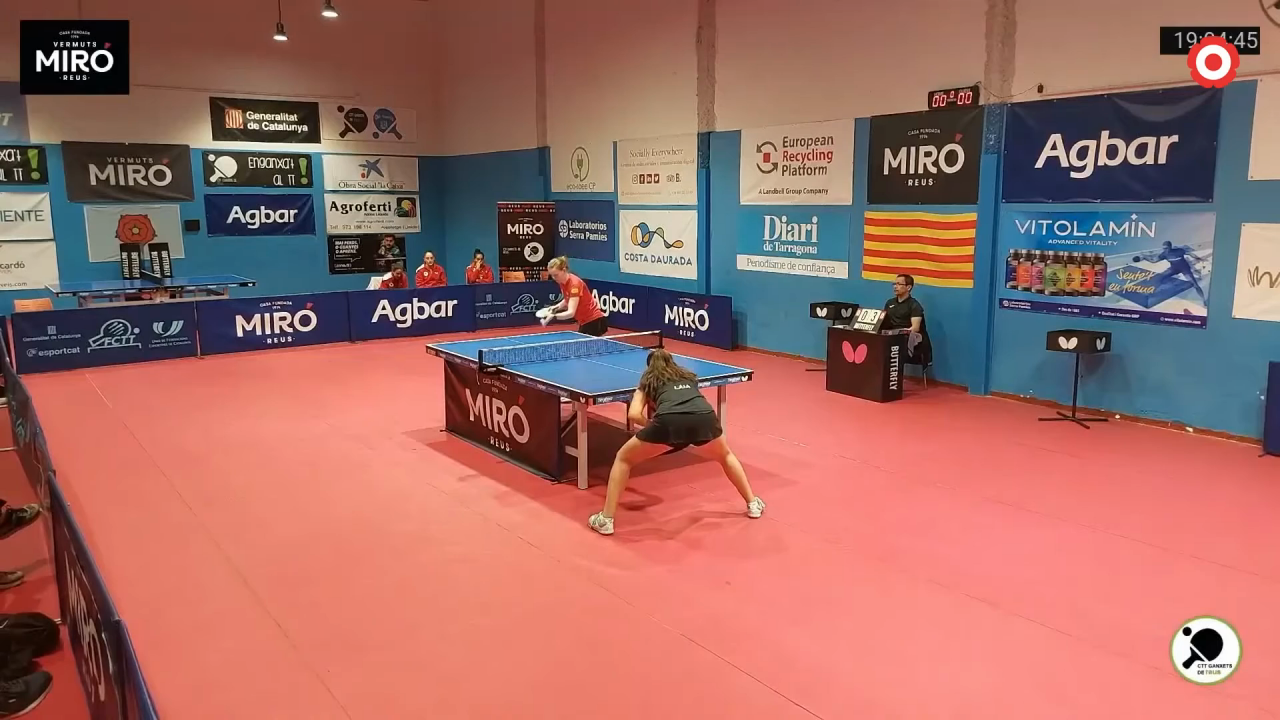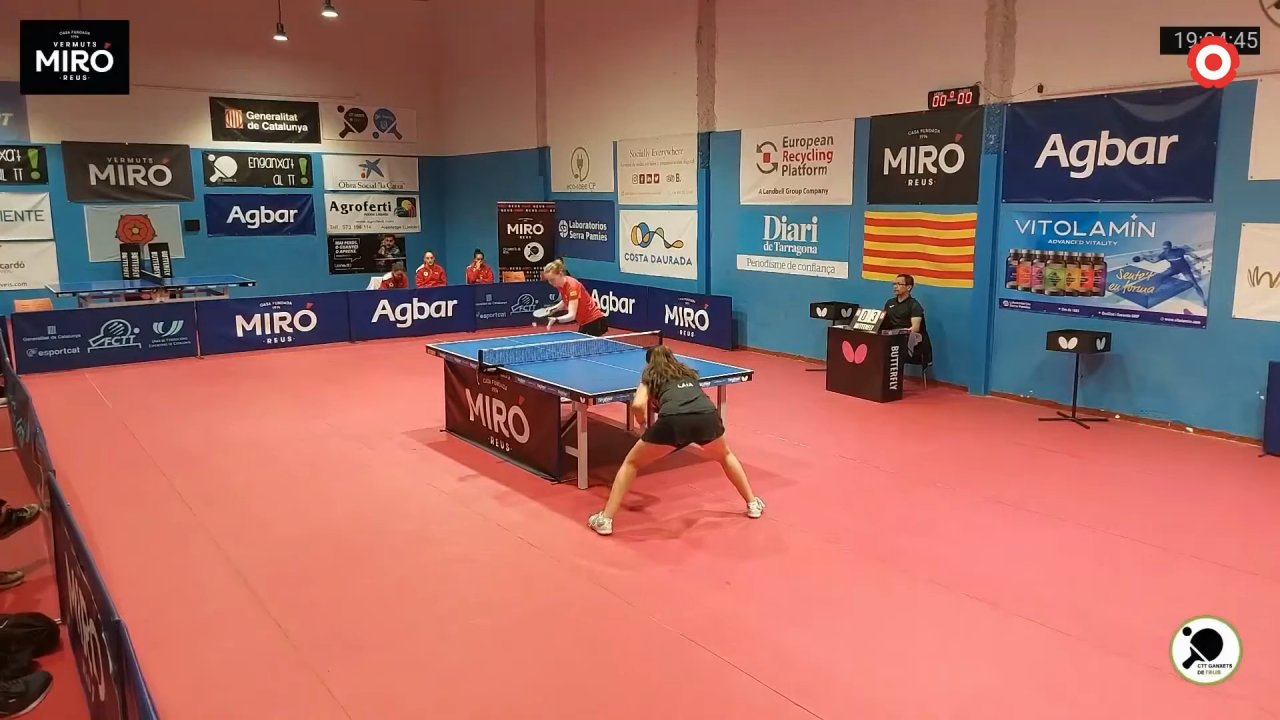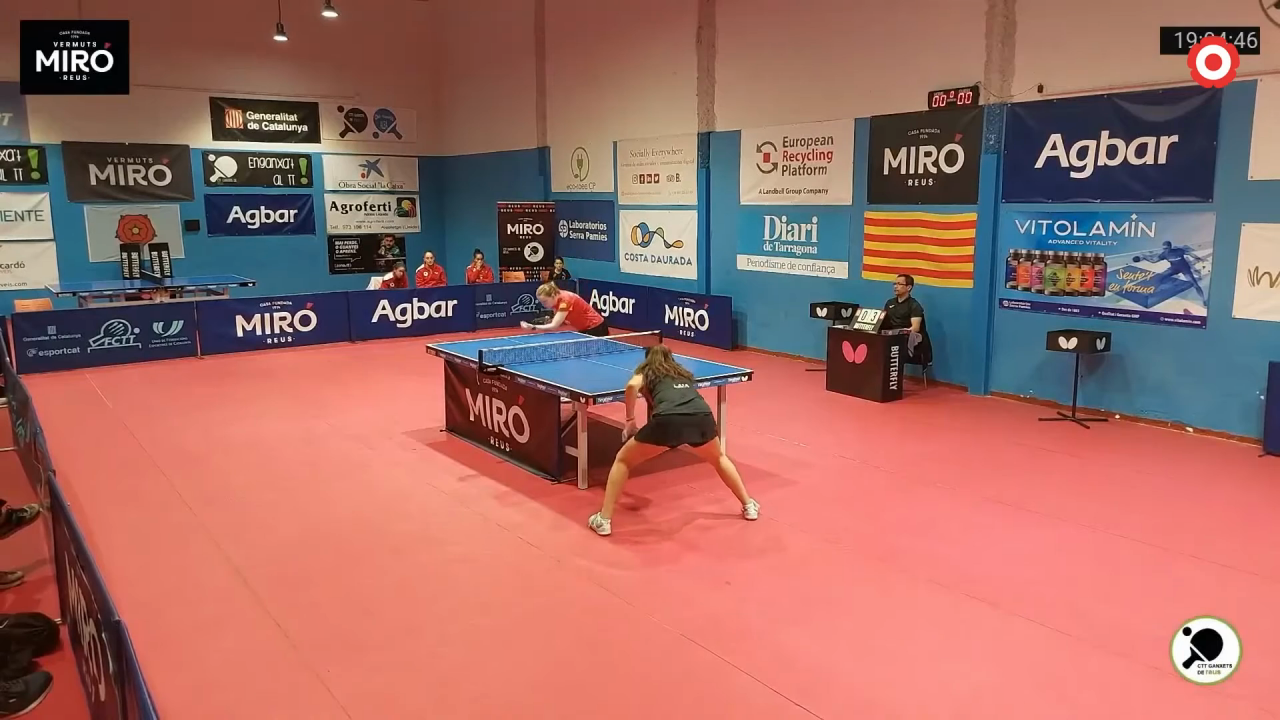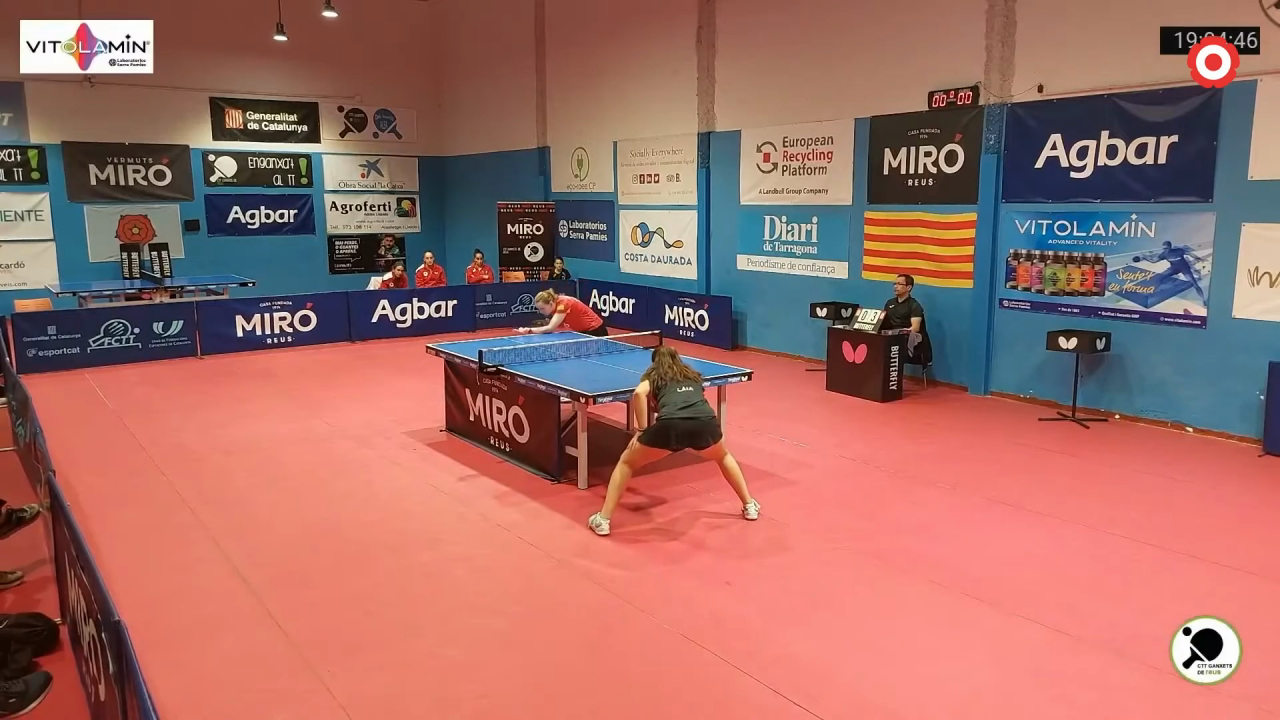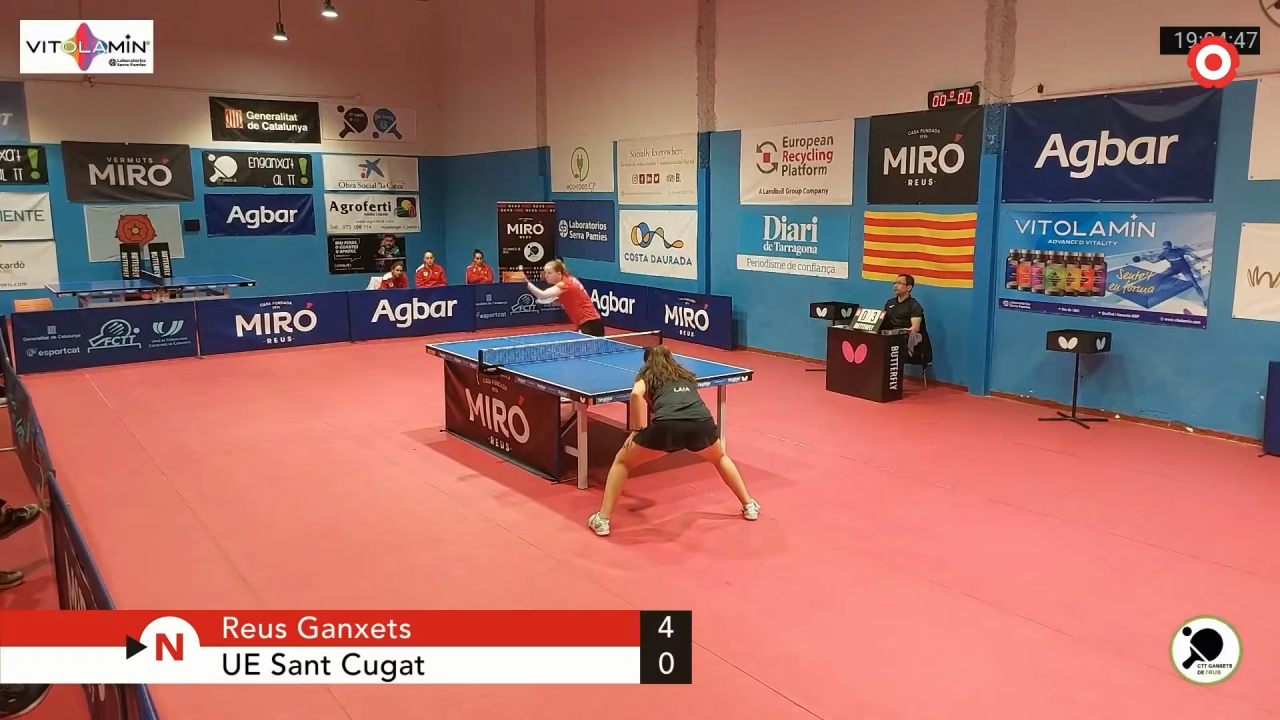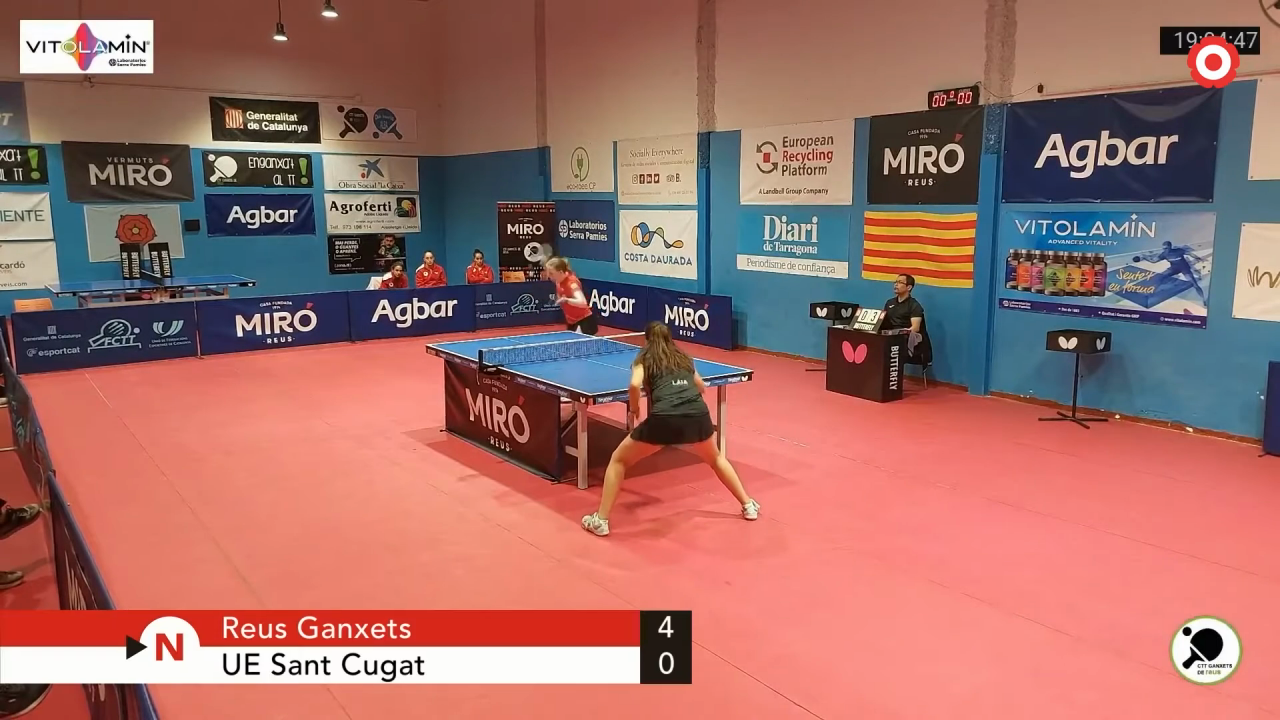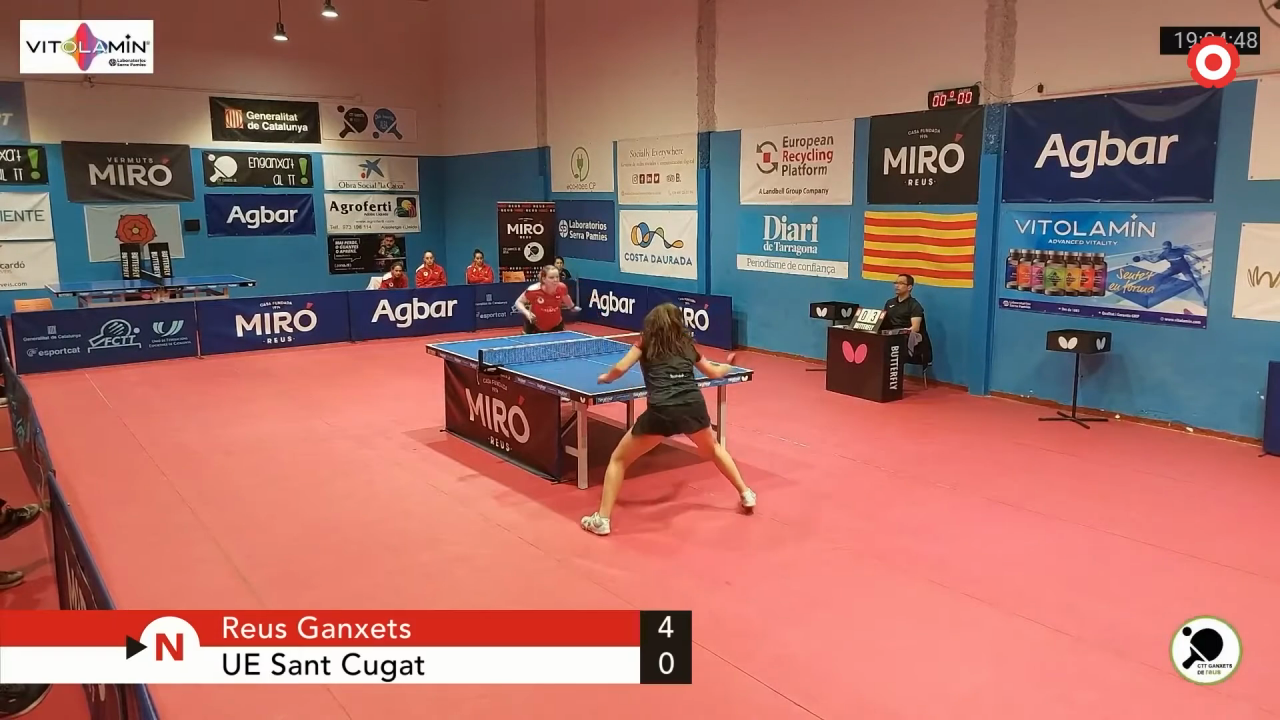
dt=0.5s
person 1, frame 1
left shoulder: (649, 380)
right shoulder: (688, 376)
left elbow: (634, 415)
left wrist: (652, 424)
left hip: (670, 420)
right hip: (703, 417)
left knee: (623, 459)
right knee: (725, 455)
left ankle: (606, 519)
right ankle: (752, 504)
person 1, frame 2
left shoulder: (650, 375)
right shoulder: (688, 372)
left elbow: (638, 404)
left wrist: (642, 422)
left hip: (673, 420)
right hip: (707, 416)
left knee: (631, 463)
right knee: (725, 456)
left ankle: (605, 519)
right ankle: (752, 503)
person 1, frame 3
left shoulder: (646, 371)
right shoulder: (683, 373)
left elbow: (632, 385)
left wrist: (630, 420)
left hip: (668, 420)
right hip: (702, 417)
left knee: (623, 460)
right knee: (718, 459)
left ankle: (604, 520)
right ankle: (748, 505)
person 1, frame 4
left shoulder: (653, 375)
right shoulder: (693, 376)
left elbow: (639, 393)
left wrist: (641, 430)
left hip: (671, 424)
right hip: (705, 422)
left knee: (627, 463)
right knee: (723, 457)
left ankle: (603, 519)
right ankle: (749, 505)
person 1, frame 5
left shoulder: (647, 375)
right shoulder: (686, 375)
left elbow: (636, 394)
left wrist: (637, 430)
left hip: (667, 426)
right hip: (701, 423)
left knee: (622, 461)
right knee: (720, 458)
left ankle: (603, 520)
right ankle: (748, 505)
person 1, frame 6
left shoulder: (644, 360)
right shoulder: (684, 359)
left elbow: (635, 385)
right elbow: (702, 390)
left wrist: (634, 411)
left hip: (664, 419)
right hip: (698, 415)
left knee: (618, 460)
right knee: (715, 458)
left ankle: (601, 520)
right ankle: (748, 506)
person 1, frame 7
left shoulder: (645, 343)
right shoulder: (687, 345)
left elbow: (620, 368)
right elbow: (714, 373)
left wrist: (606, 378)
right wrist: (727, 366)
left hip: (661, 411)
right hip: (693, 406)
left knee: (618, 459)
right knee: (713, 448)
left ankle: (602, 519)
right ankle: (745, 494)
